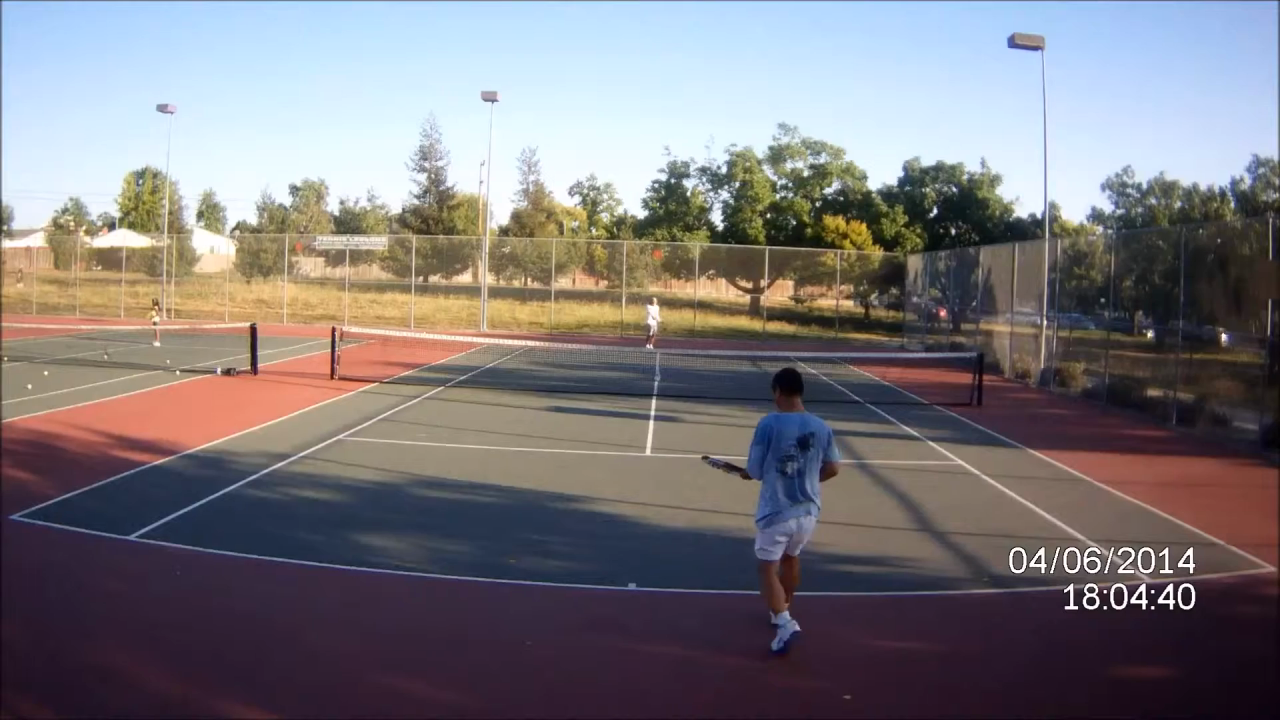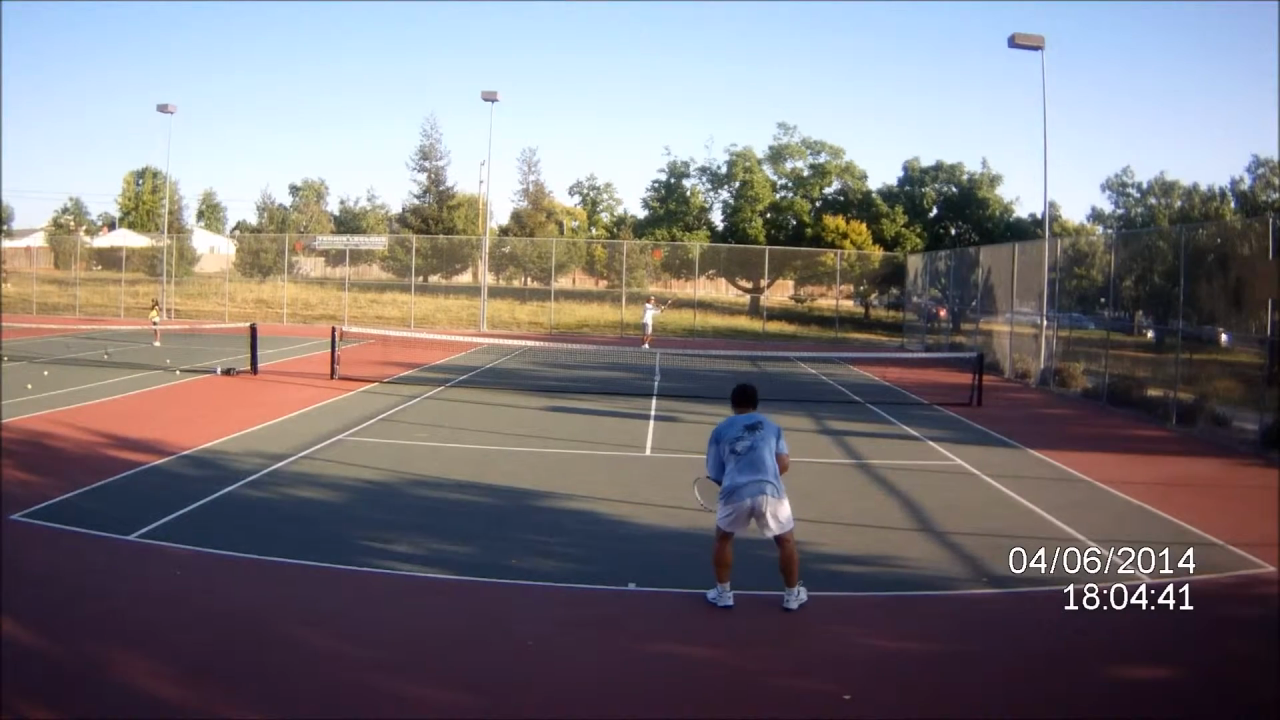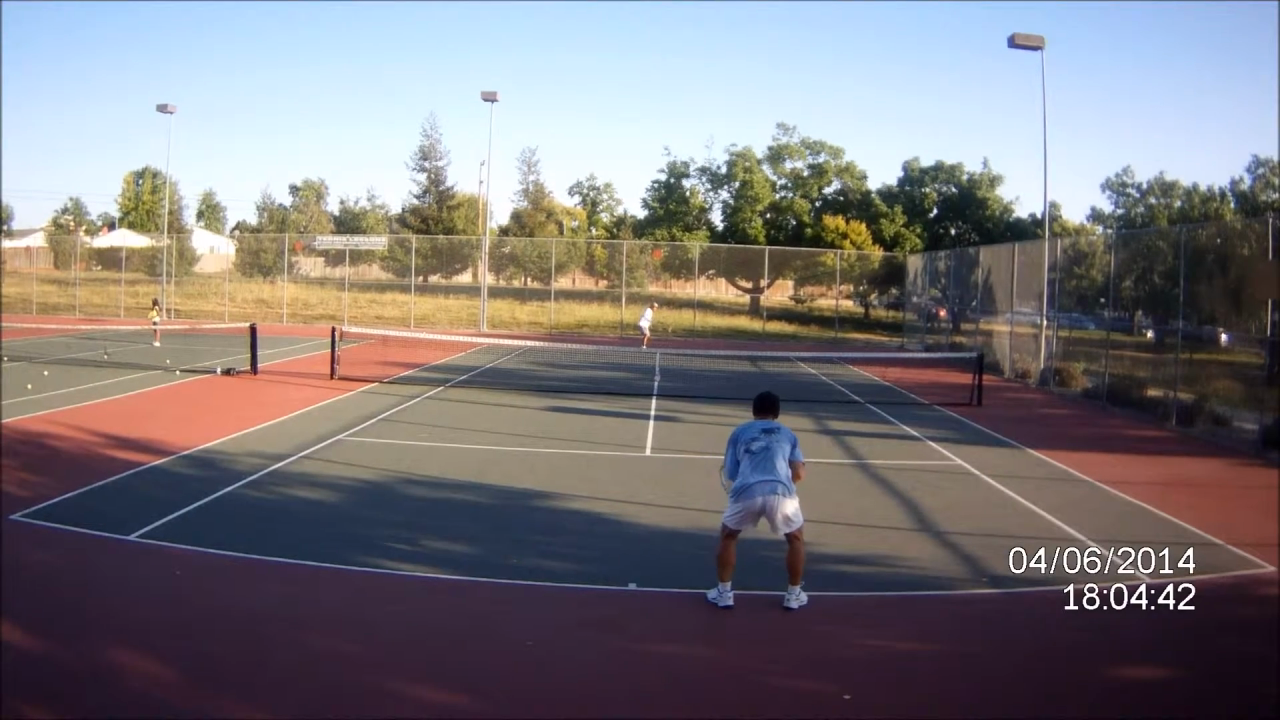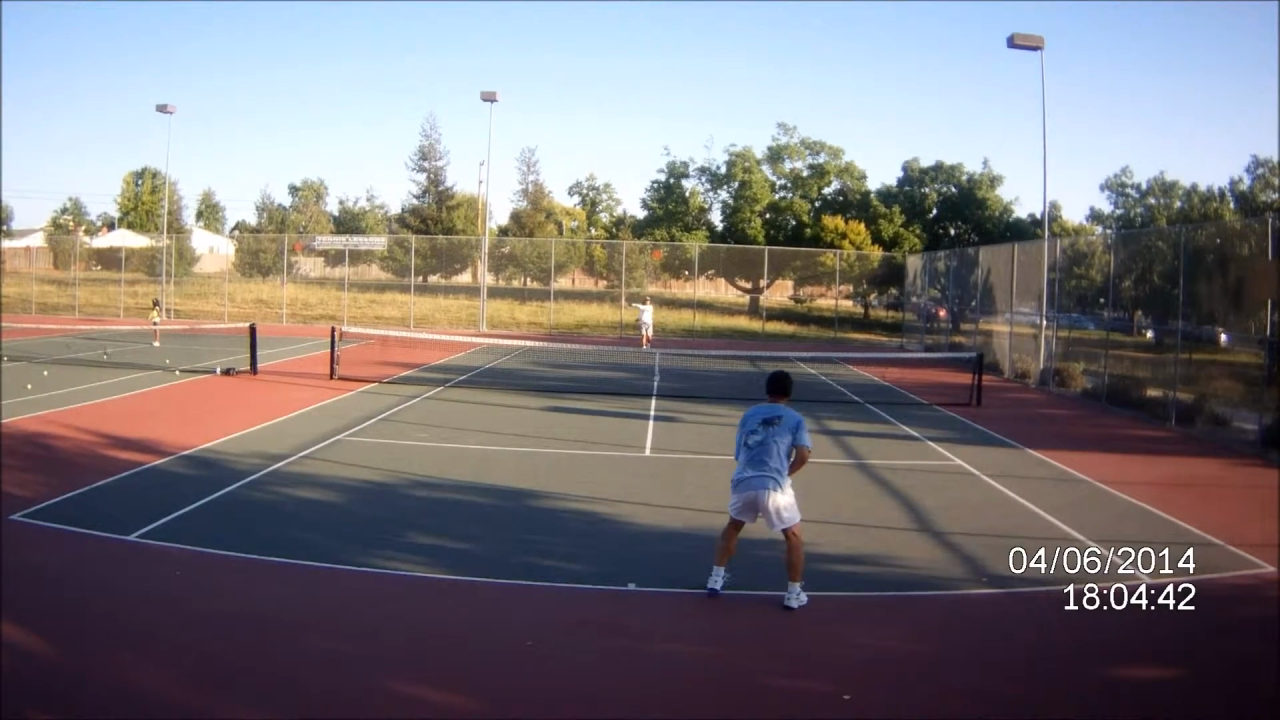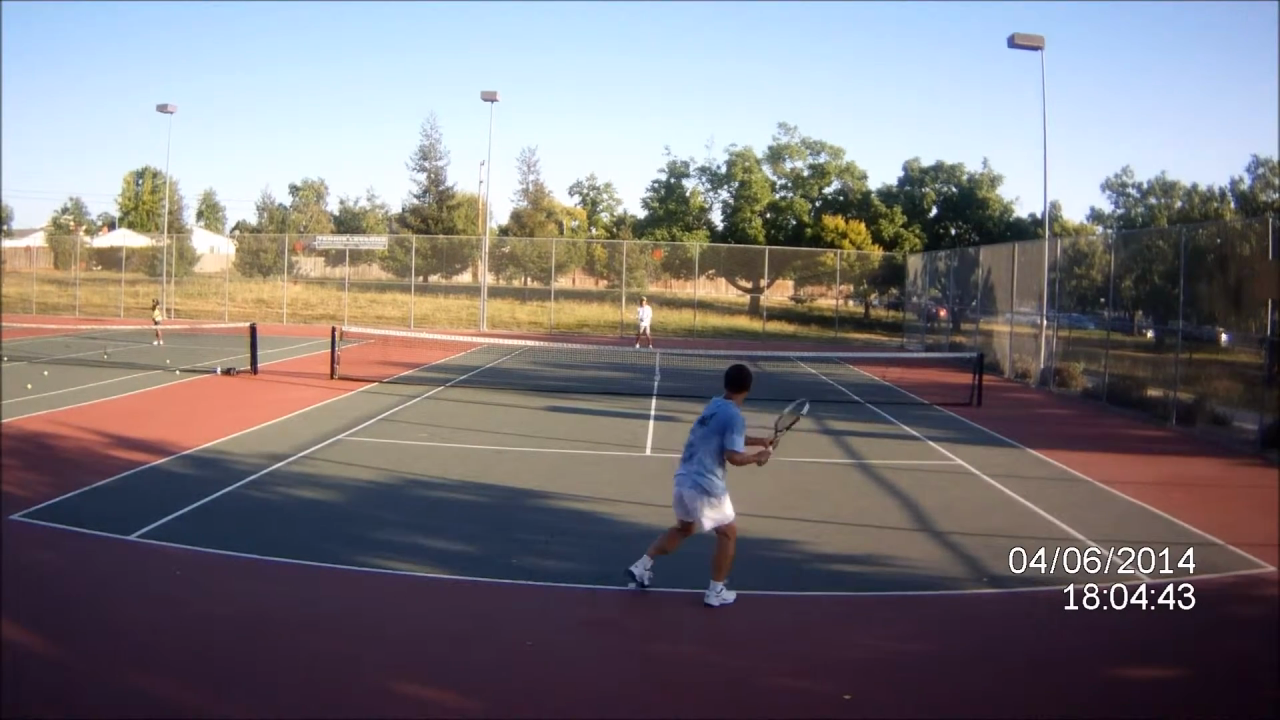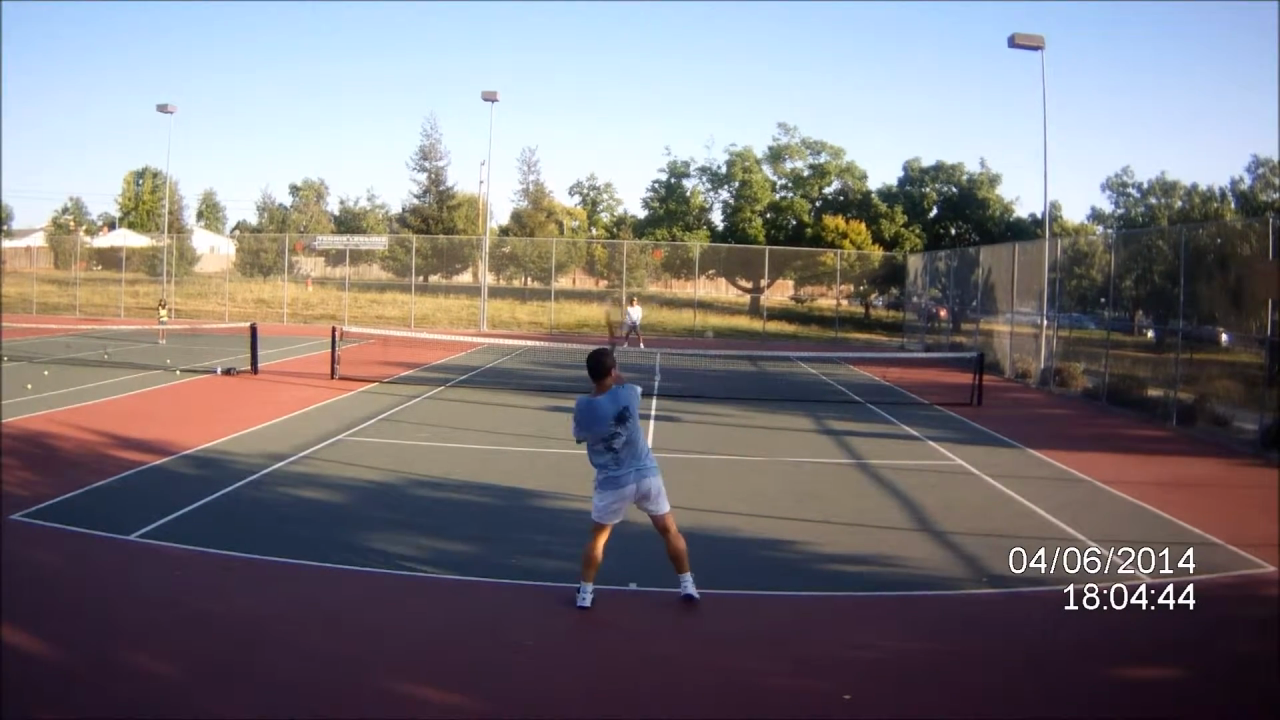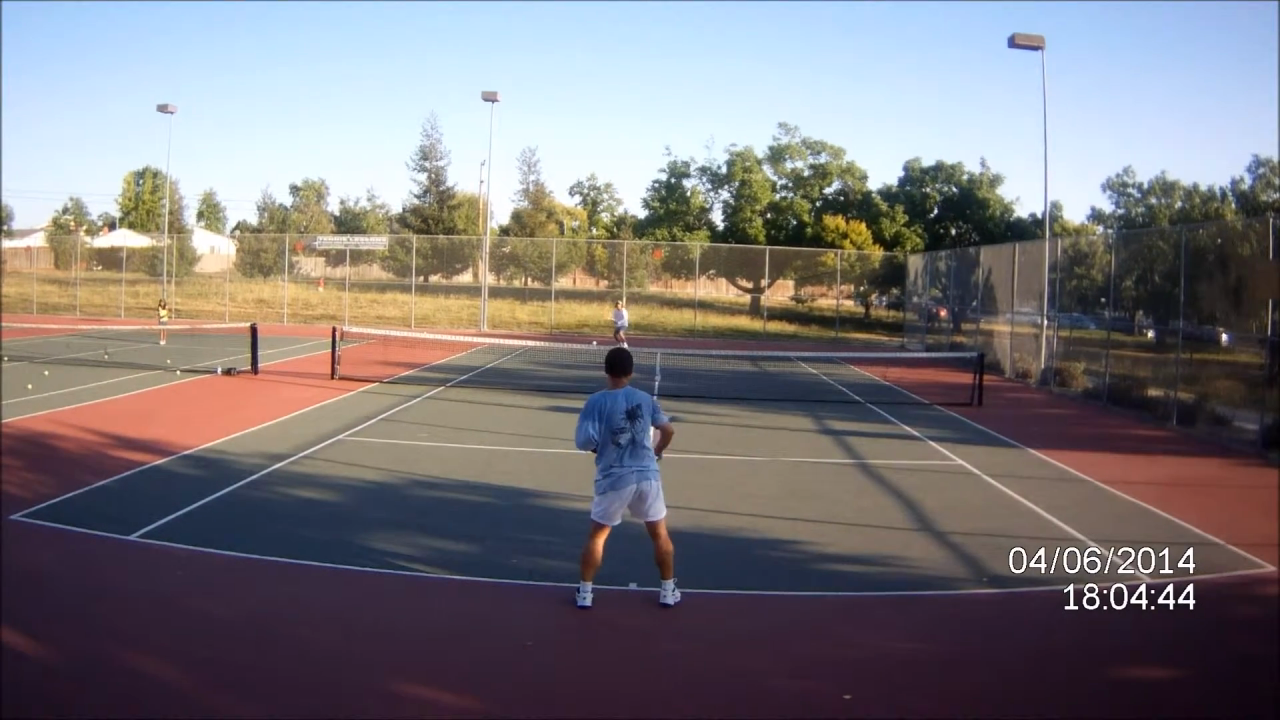
dt=0.7s
person 1, frame 1
left shoulder: (768, 424)
right shoulder: (821, 427)
left elbow: (753, 471)
right elbow: (832, 469)
left hip: (776, 512)
right hip: (807, 509)
left knee: (768, 572)
right knee: (791, 559)
left ankle: (785, 623)
right ankle: (783, 615)
person 1, frame 2
left shoulder: (720, 430)
right shoulder: (771, 426)
left elbow: (715, 475)
right elbow: (783, 464)
left hip: (735, 493)
right hip: (769, 491)
left knee: (722, 539)
right knee: (786, 543)
left ankle: (723, 593)
right ankle: (792, 595)
person 1, frame 3
left shoulder: (739, 432)
right shoulder: (788, 434)
left elbow: (731, 473)
right elbow: (799, 473)
left hip: (746, 492)
right hip: (780, 491)
left knee: (727, 537)
right knee: (796, 540)
left ankle: (724, 592)
right ankle: (794, 595)
person 1, frame 4
left shoulder: (749, 414)
right shoulder: (796, 419)
right elbow: (803, 455)
left hip: (743, 483)
right hip: (774, 487)
left knee: (733, 526)
right knee: (794, 538)
left ankle: (716, 577)
right ankle: (794, 593)
person 1, frame 5
left shoulder: (714, 405)
right shoulder: (734, 416)
right elbow: (733, 457)
left wrist: (757, 441)
right wrist: (759, 456)
left hip: (683, 480)
right hip: (706, 487)
left knee: (682, 529)
right knee: (728, 535)
left ankle: (641, 567)
right ankle: (716, 592)
person 1, frame 6
left shoulder: (583, 406)
right shoulder: (628, 393)
left elbow: (580, 437)
right wrist: (620, 382)
left hip: (613, 483)
right hip: (646, 475)
left knee: (598, 537)
right knee: (669, 531)
left ankle: (585, 593)
right ankle: (687, 584)
person 1, frame 7
left shoulder: (596, 401)
right shoulder: (646, 399)
left elbow: (584, 442)
right elbow: (668, 431)
right wrist: (657, 452)
left hip: (614, 480)
right hip: (647, 476)
left knee: (597, 537)
right knee: (660, 534)
left ankle: (585, 593)
right ankle: (668, 591)
